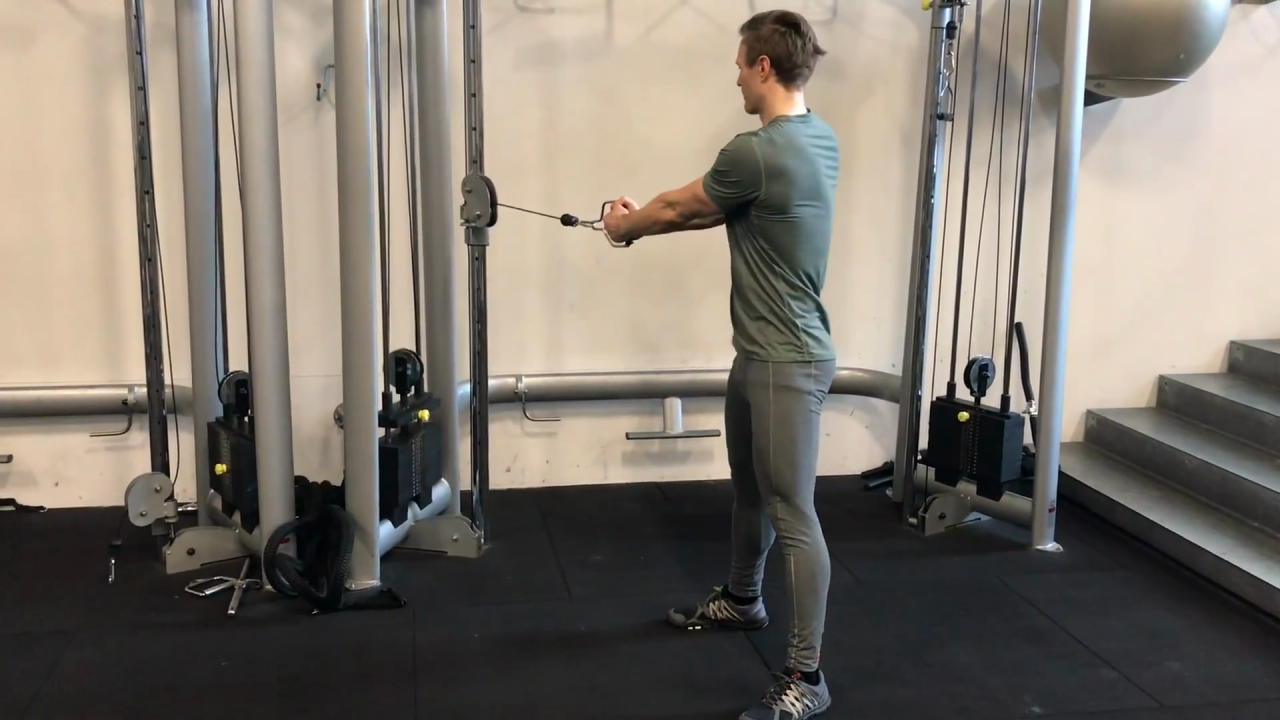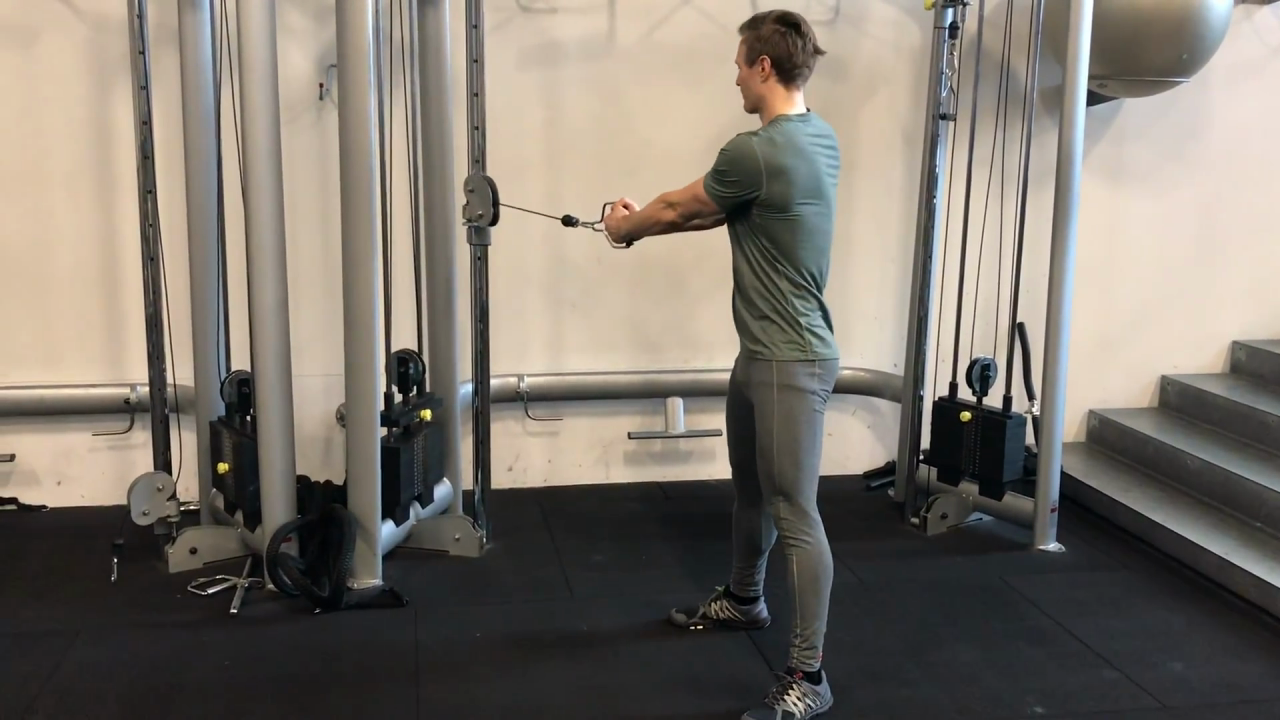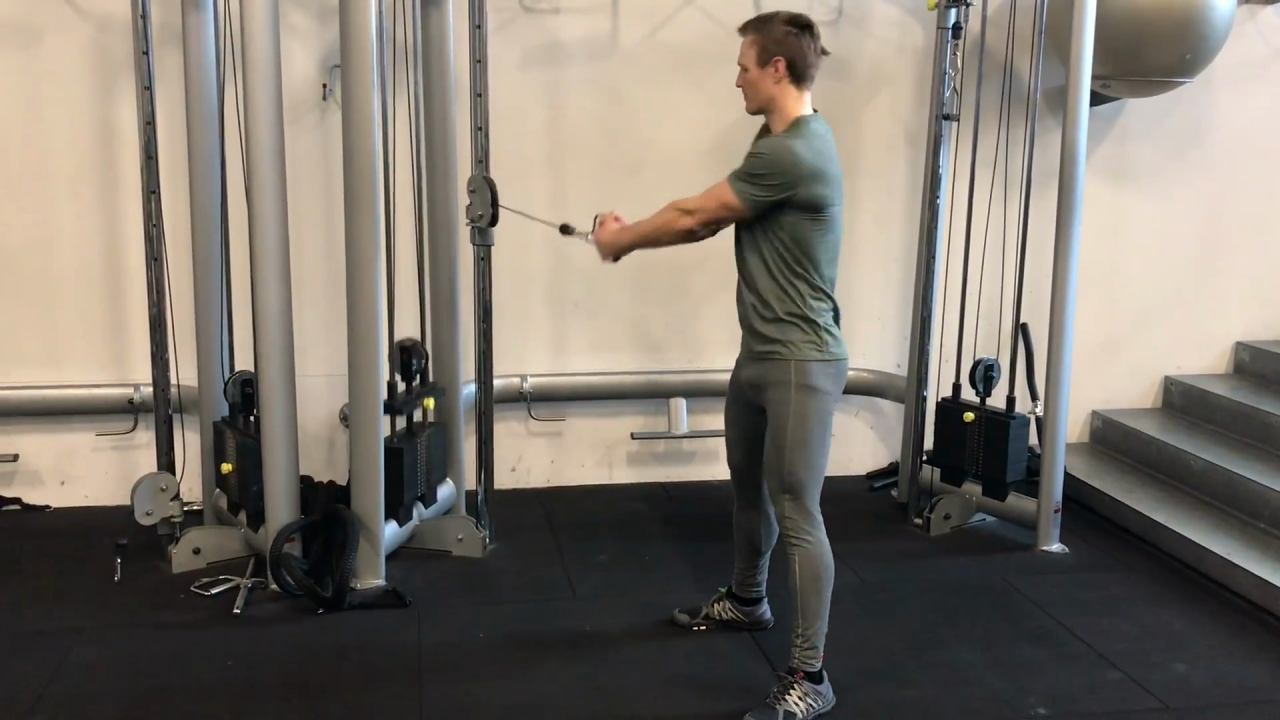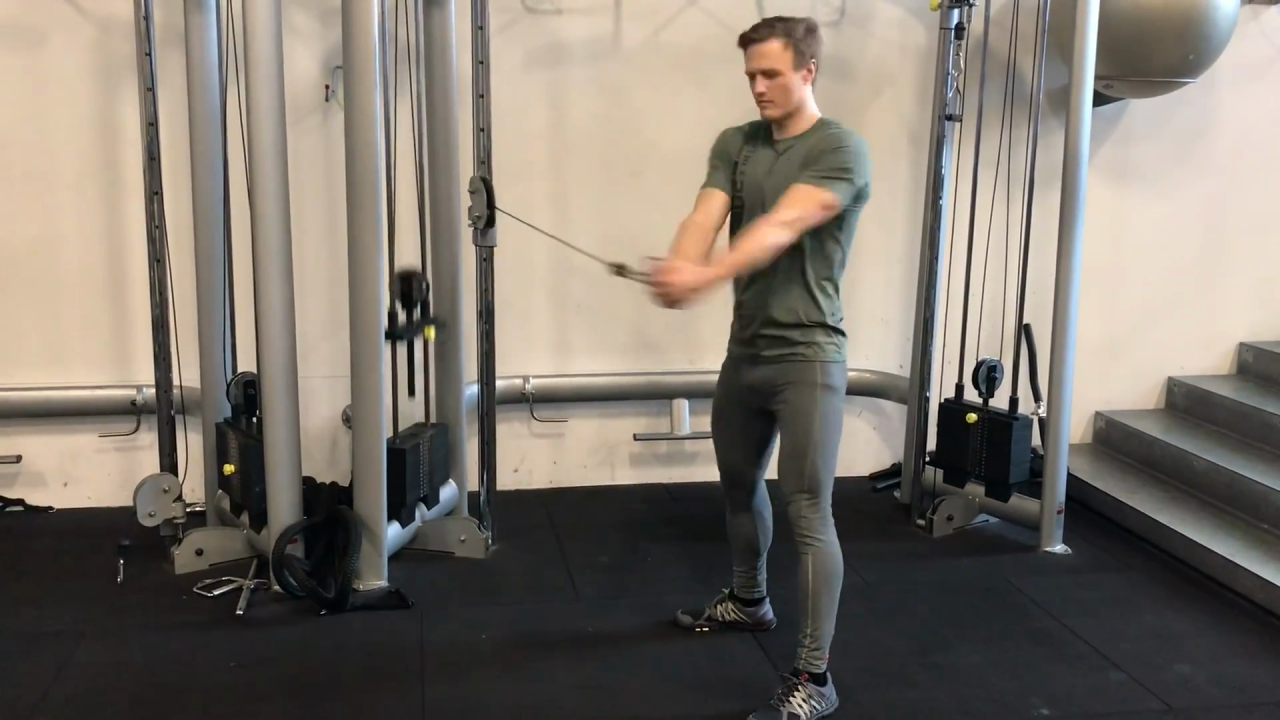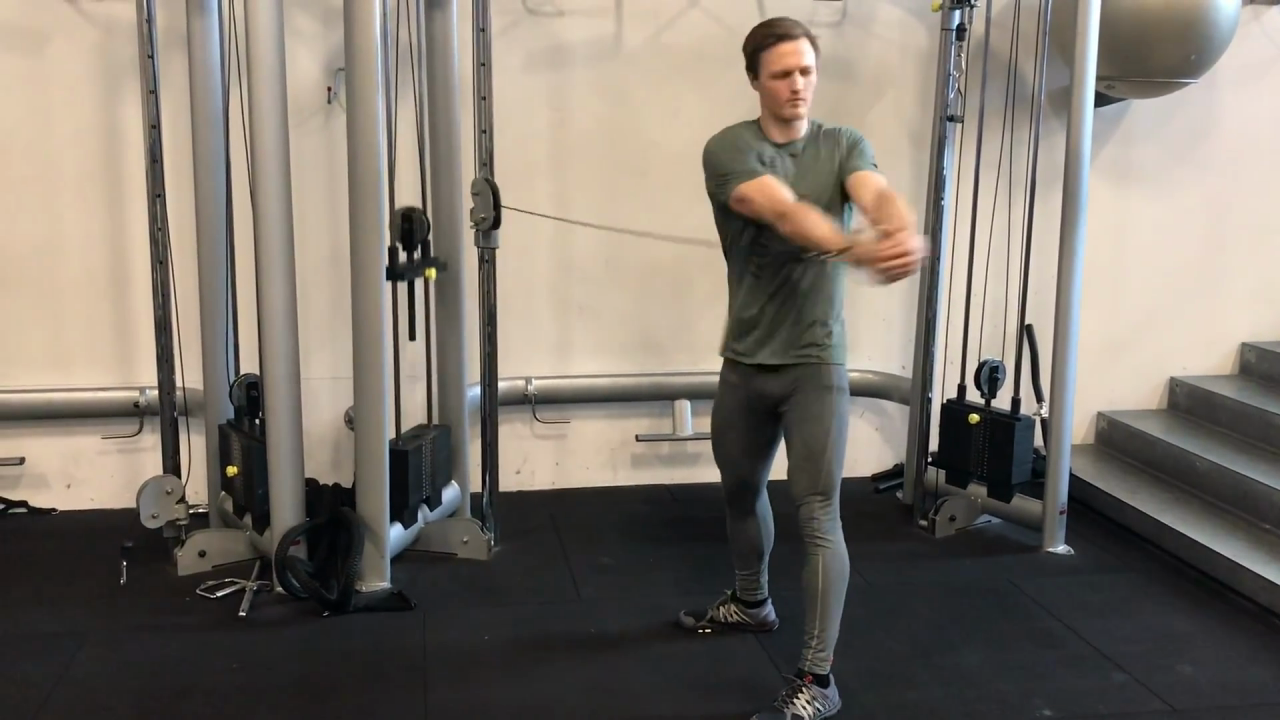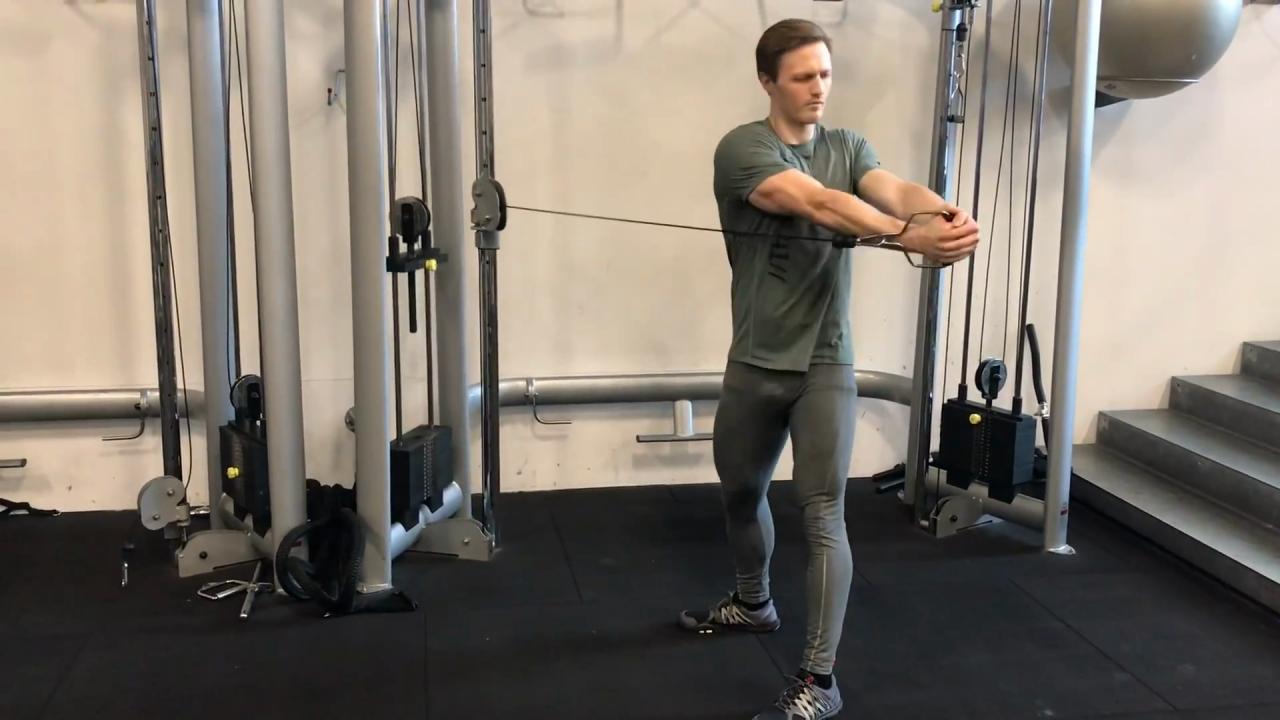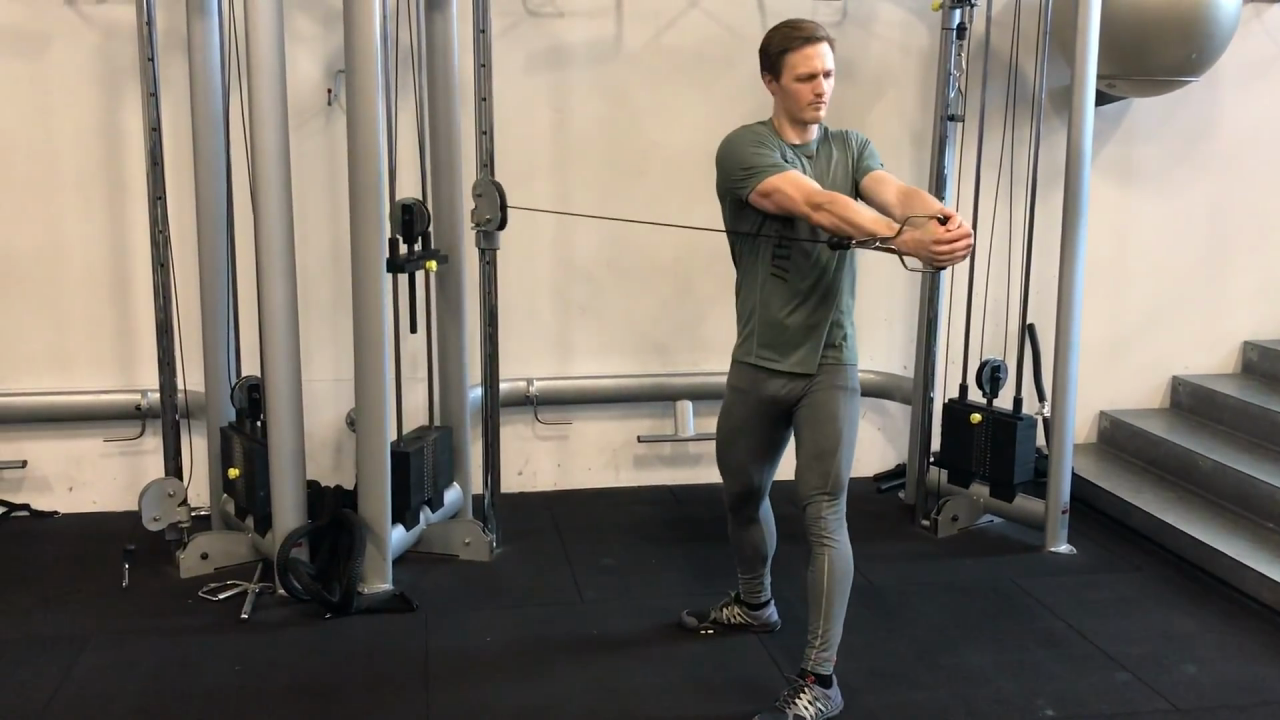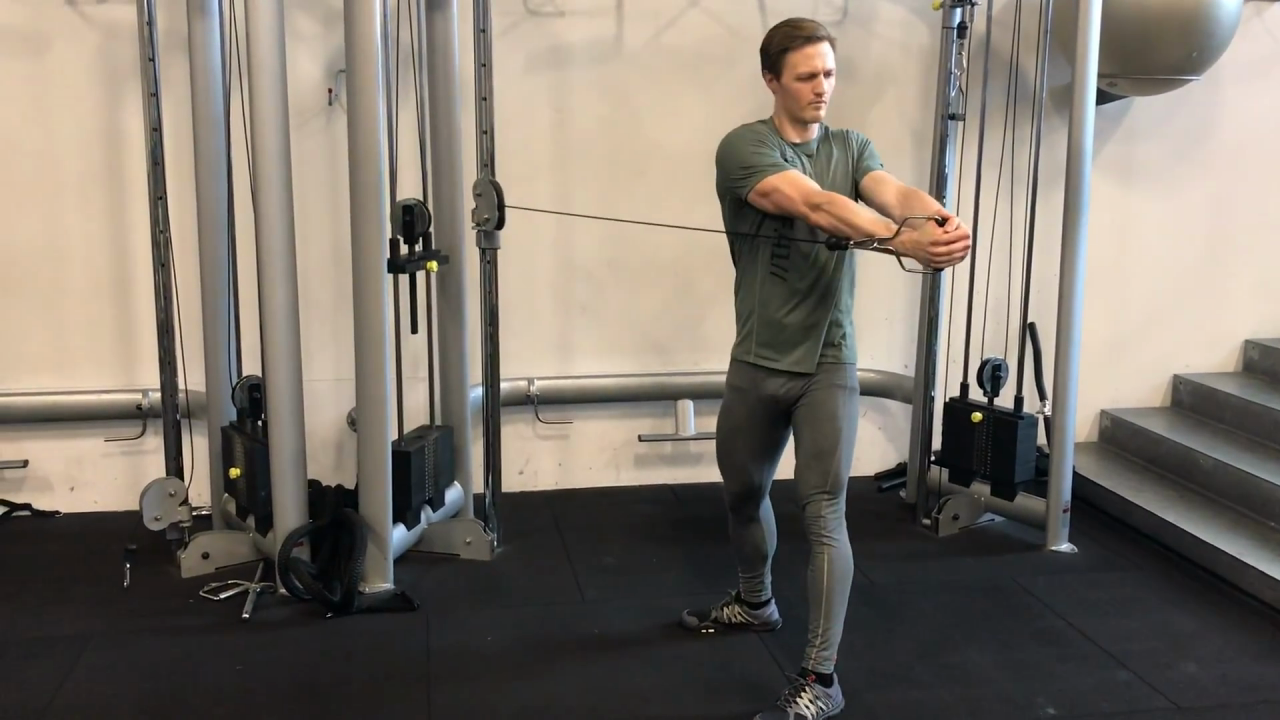
dt=0.2s
person 1, frame 1
left shoulder: (756, 151)
right shoulder: (814, 137)
left elbow: (680, 206)
left wrist: (624, 223)
right wrist: (641, 217)
left hip: (785, 363)
right hip: (761, 353)
left knee: (792, 514)
right knee: (749, 489)
right ankle: (741, 599)
person 1, frame 2
left shoulder: (756, 151)
right shoulder: (815, 137)
left elbow: (680, 208)
right elbow: (713, 210)
left wrist: (627, 227)
right wrist: (641, 218)
left hip: (790, 363)
right hip: (762, 354)
left knee: (794, 514)
right knee: (750, 489)
right ankle: (742, 599)
person 1, frame 3
left shoulder: (788, 154)
right shoulder: (787, 139)
left elbow: (695, 217)
right elbow: (710, 217)
left wrist: (621, 240)
right wrist: (633, 230)
left hip: (800, 362)
right hip: (759, 352)
left knee: (797, 513)
right knee: (748, 487)
right ankle: (746, 599)
person 1, frame 4
left shoulder: (840, 148)
right shoulder: (734, 144)
left elbow: (780, 228)
right elbow: (708, 216)
left wrist: (705, 276)
right wrist: (677, 262)
left hip: (807, 358)
right hip: (745, 351)
left knee: (810, 512)
right knee: (739, 488)
right ankle: (748, 600)
person 1, frame 5
left shoulder: (845, 146)
right shoulder: (729, 149)
left elbow: (877, 197)
right elbow: (786, 212)
left wrist: (902, 235)
right wrist: (854, 248)
left hip: (814, 361)
right hip: (747, 360)
left knee: (817, 515)
right knee: (740, 490)
right ankle: (750, 601)
person 1, frame 6
left shoulder: (849, 147)
right shoulder: (742, 149)
left elbow: (893, 190)
right elbow: (819, 205)
left wrist: (947, 214)
right wrist: (909, 236)
left hip: (825, 365)
right hip: (755, 366)
left knee: (822, 516)
right knee: (740, 494)
right ankle: (751, 602)
person 1, frame 7
left shoulder: (853, 148)
right shoulder: (744, 149)
left elbow: (895, 192)
right elbow: (817, 205)
left wrist: (943, 217)
right wrist: (904, 238)
left hip: (829, 365)
right hip: (759, 366)
left knee: (824, 517)
right knee: (743, 494)
right ankle: (753, 602)
person 1, frame 8
left shoulder: (852, 148)
right shoulder: (743, 148)
left elbow: (895, 193)
right elbow: (815, 206)
left wrist: (940, 219)
right wrist: (900, 239)
left hip: (828, 364)
right hip: (758, 365)
left knee: (824, 515)
right knee: (743, 494)
right ankle: (754, 601)
